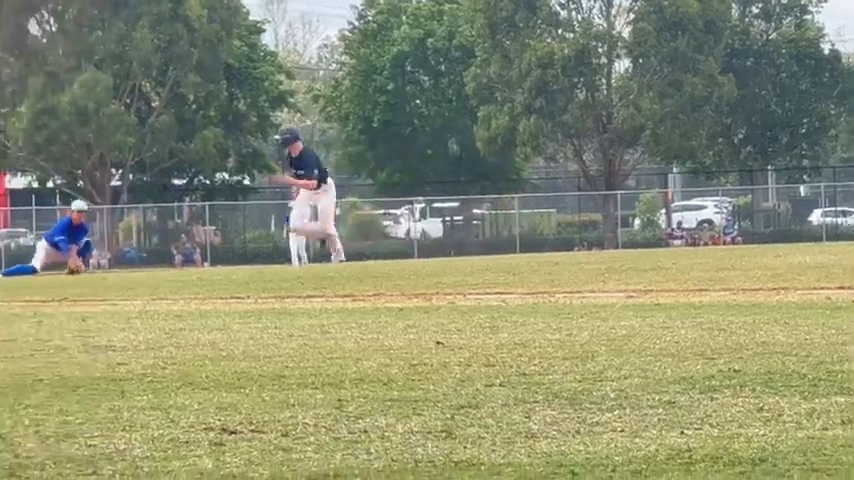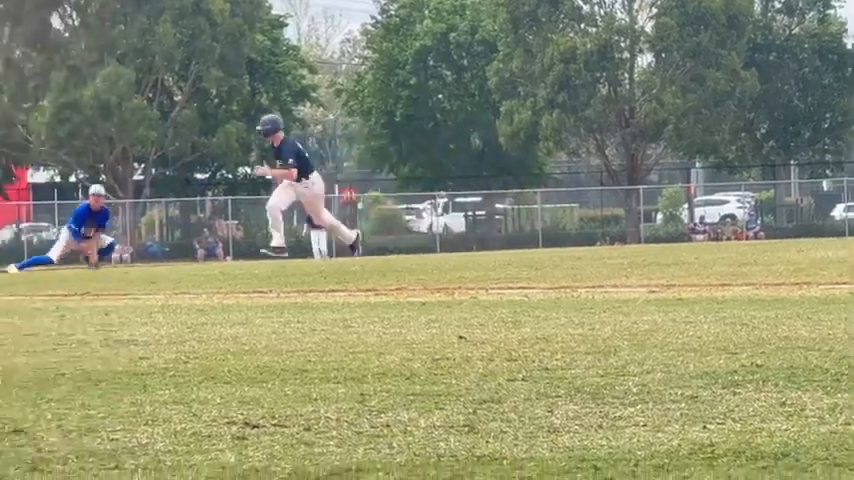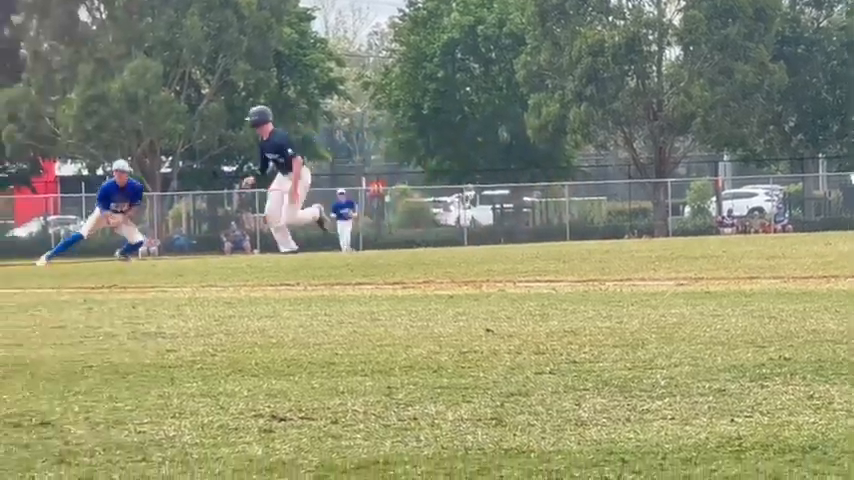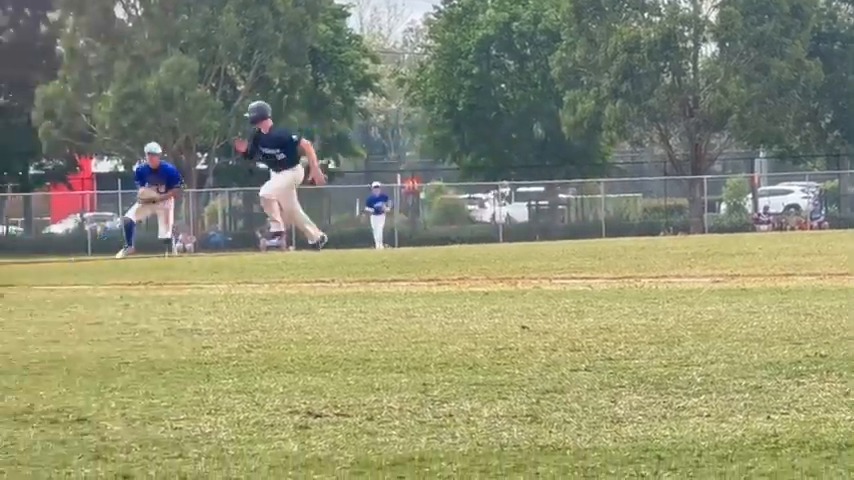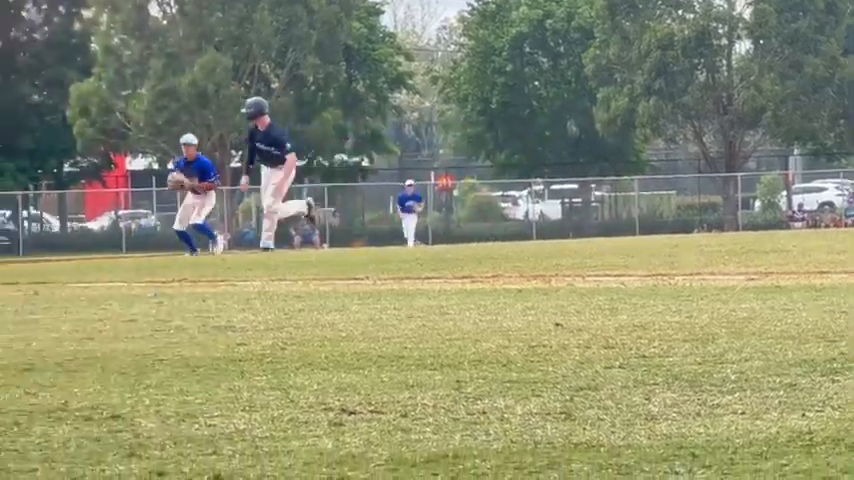
dt=0.1s
person 1, frame 1
left shoulder: (308, 156)
right shoulder: (291, 156)
left elbow: (312, 184)
left wrist: (290, 181)
left hip: (323, 190)
right hip: (306, 190)
left knee: (326, 227)
right knee: (296, 225)
left ankle: (339, 258)
right ankle: (323, 233)
person 1, frame 2
left shoulder: (289, 147)
right shoulder: (275, 146)
left elbow: (292, 174)
left wrist: (268, 172)
left hip: (310, 182)
right hip: (292, 183)
left knee: (321, 218)
right knee: (272, 206)
left ankle: (352, 238)
right ankle: (278, 247)
person 1, frame 3
left shoulder: (280, 139)
right shoulder: (263, 141)
left elbow: (297, 161)
right elbow: (264, 164)
left wrist: (294, 188)
right wrist: (253, 179)
left hip: (298, 176)
right hip: (283, 176)
left knee: (290, 218)
right knee: (271, 215)
left ankle: (315, 212)
right ankle: (288, 249)
person 1, frame 4
left shoulder: (281, 134)
right shoulder: (257, 135)
left elbow: (306, 144)
right elbow: (250, 156)
left wrist: (315, 169)
right wrist: (243, 150)
left hip: (292, 172)
right hip: (276, 173)
left knee: (265, 194)
right knee: (292, 212)
left ankle: (277, 228)
right ankle: (317, 237)
person 1, frame 5
left shoulder: (277, 133)
right shoulder: (254, 131)
left elbow: (291, 158)
right elbow: (251, 154)
left wrist: (282, 182)
right wrist: (245, 176)
left hip: (283, 170)
right hip: (267, 169)
left knee: (270, 206)
right knee: (269, 208)
left ankle: (267, 244)
right ankle: (304, 206)
